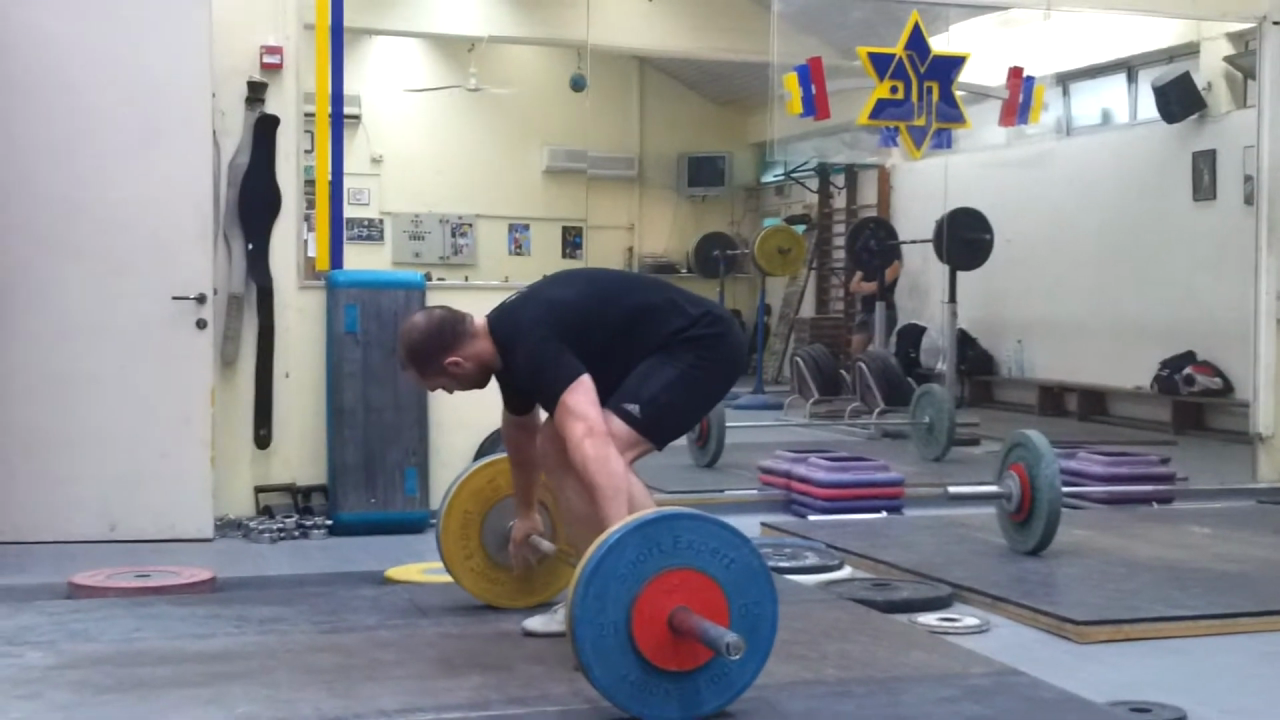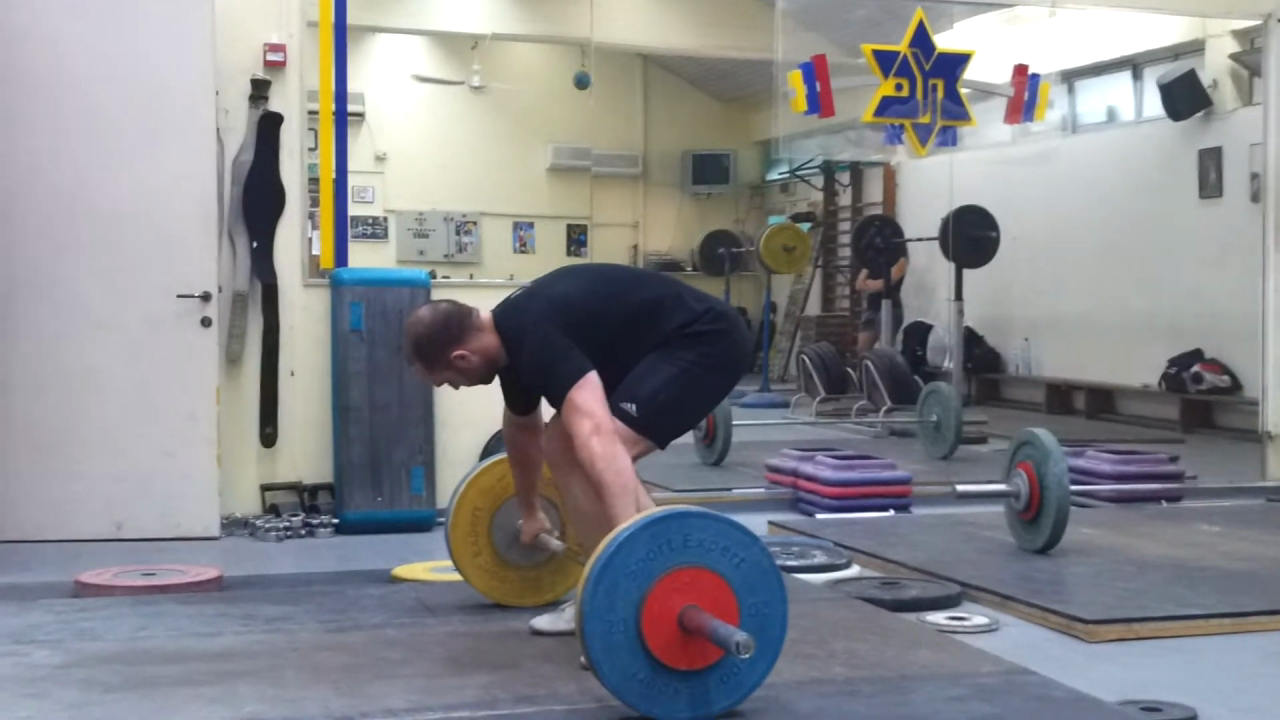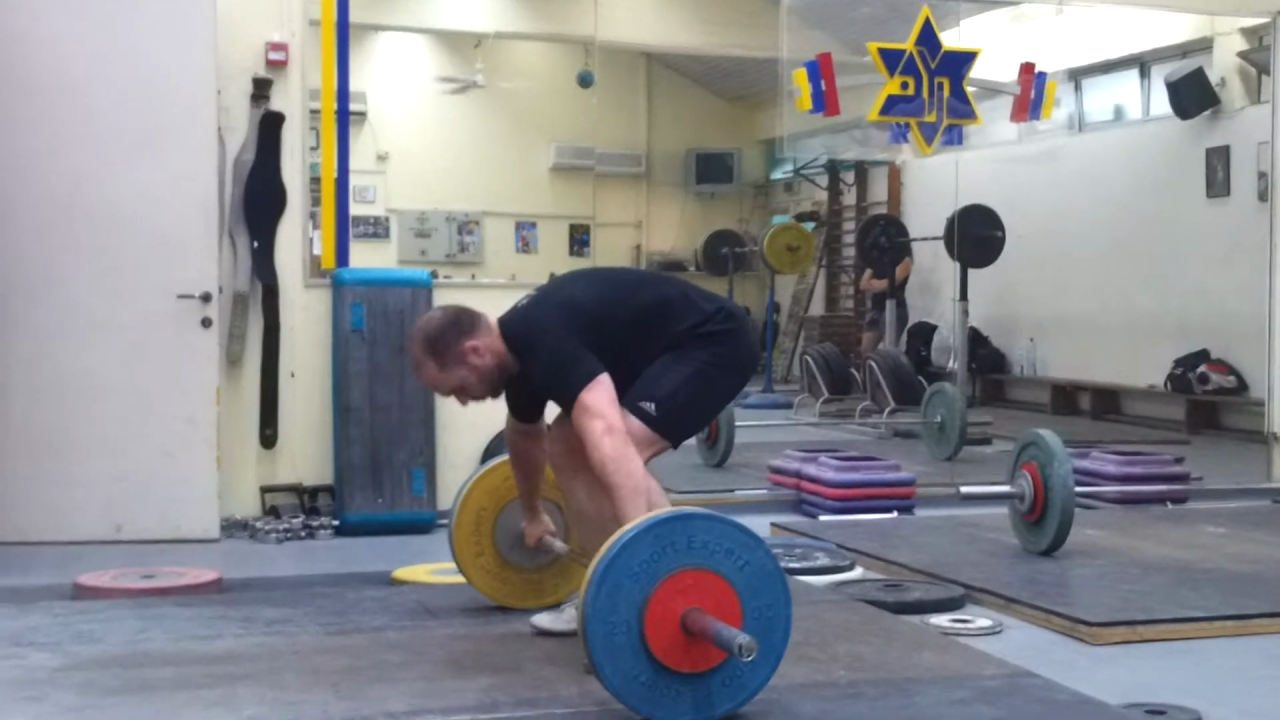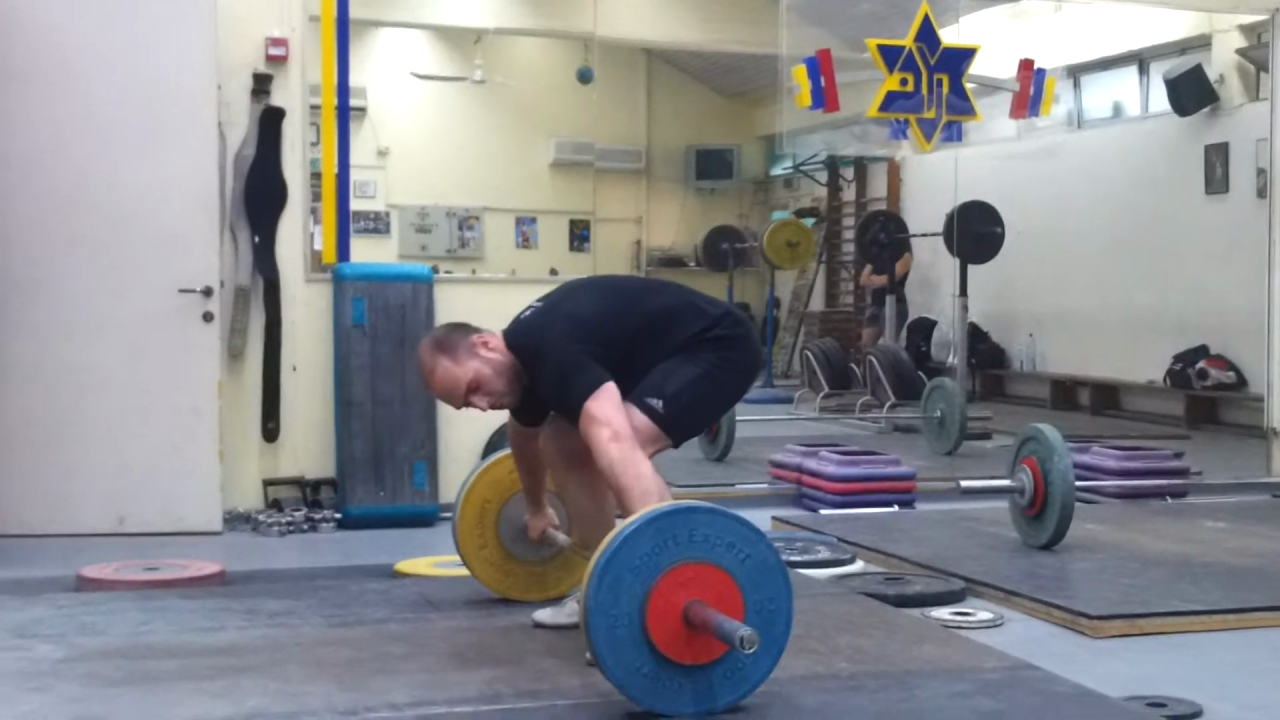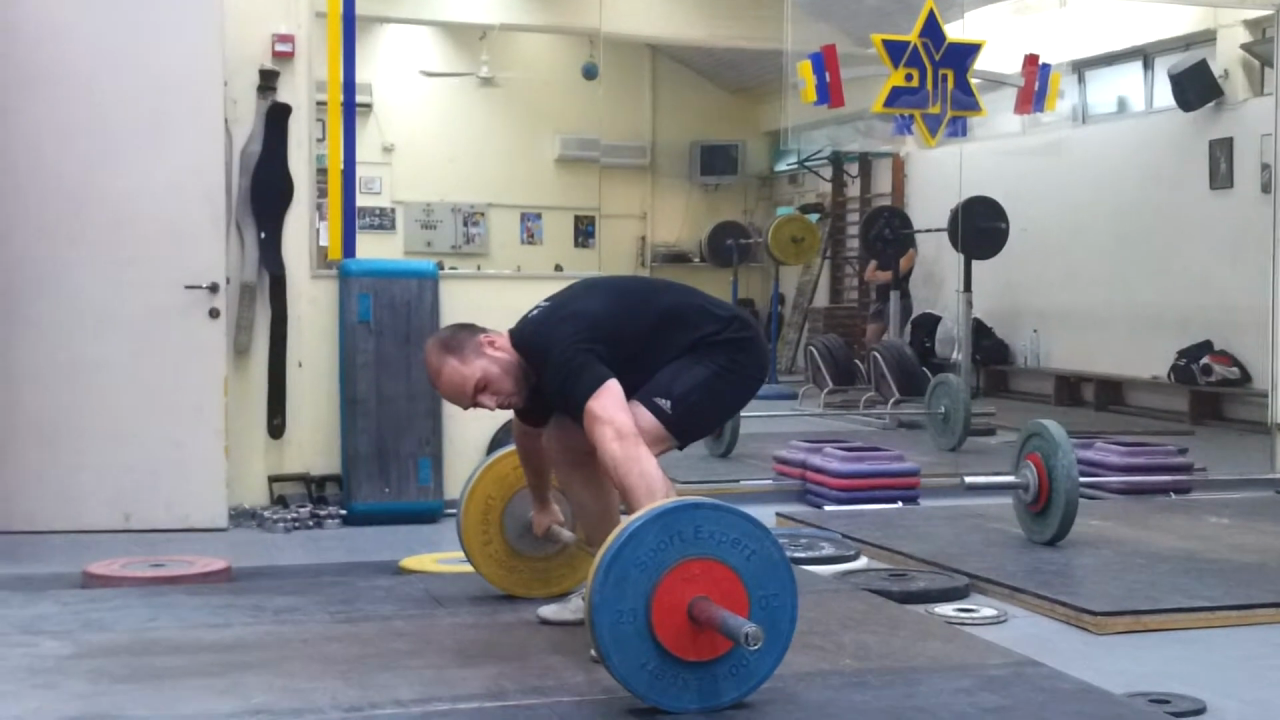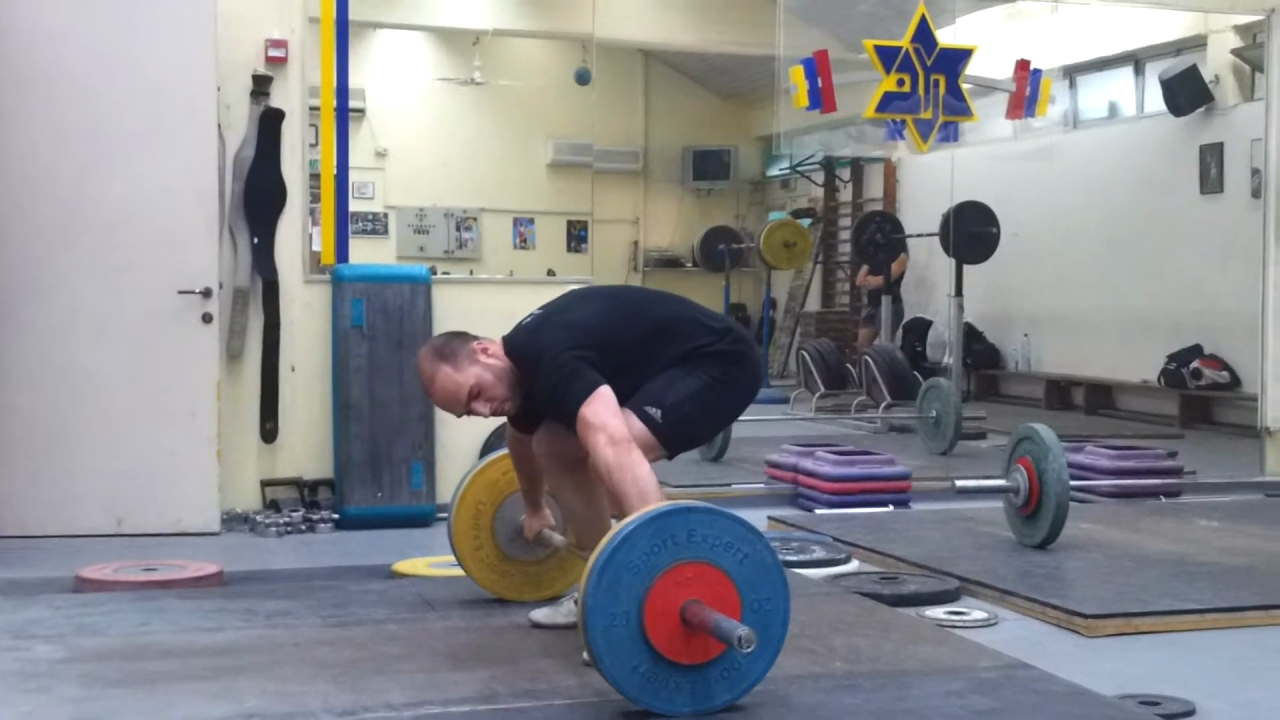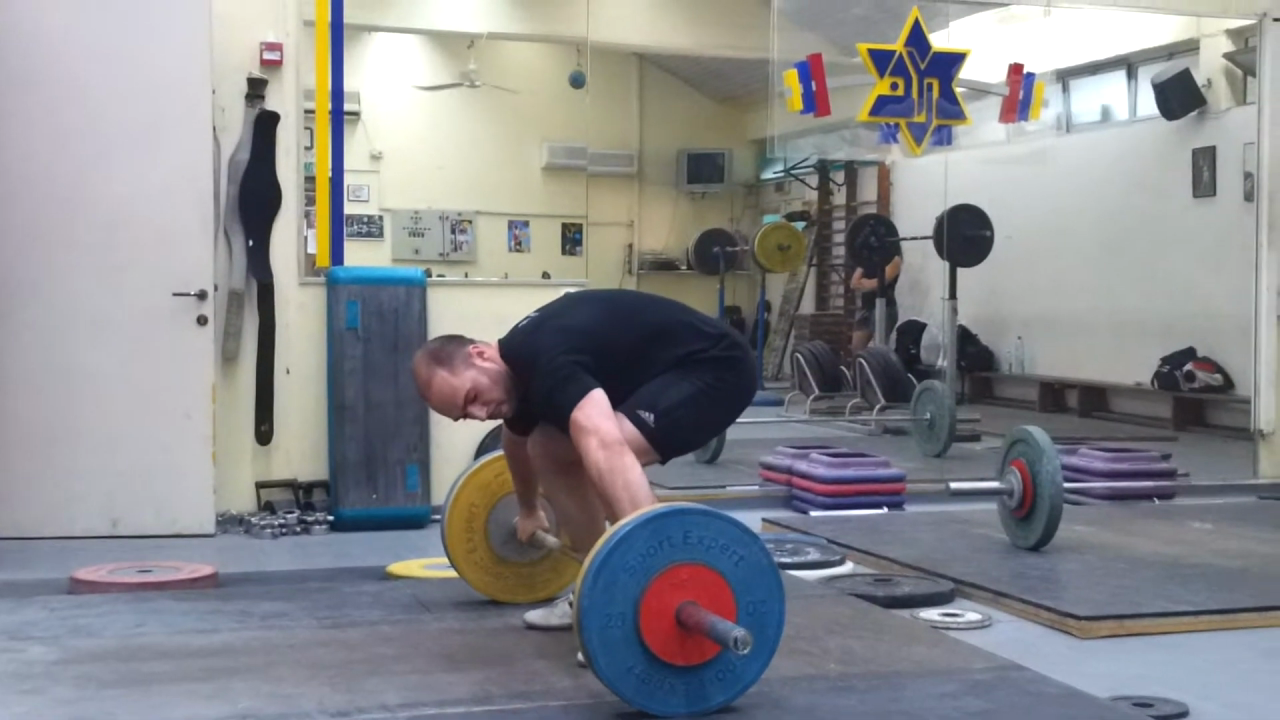
dt=0.2s
person 1, frame 1
left shoulder: (531, 342)
right shoulder: (508, 338)
left elbow: (589, 437)
right elbow: (521, 427)
right wrist: (526, 512)
left hip: (702, 344)
right hip: (655, 348)
left knee: (606, 452)
right knee: (553, 447)
person 1, frame 2
left shoulder: (537, 337)
right shoulder: (513, 335)
left elbow: (596, 435)
right elbow: (522, 427)
right wrist: (530, 512)
left hip: (706, 341)
right hip: (661, 343)
left knee: (592, 446)
right knee: (560, 445)
person 1, frame 3
left shoulder: (547, 342)
right shoulder: (519, 347)
left elbow: (607, 437)
right elbow: (525, 435)
right wrist: (533, 514)
left hip: (715, 342)
right hip: (663, 346)
left knee: (605, 452)
right knee: (565, 446)
person 1, frame 4
left shoulder: (555, 352)
right shoulder: (524, 356)
left elbow: (614, 443)
right elbow: (526, 435)
right wrist: (537, 509)
left hip: (719, 346)
left knee: (623, 448)
right knee: (560, 443)
person 1, frame 5
left shoulder: (560, 353)
right shoulder: (530, 357)
left elbow: (619, 441)
right elbow: (530, 433)
right wrist: (542, 505)
left hip: (726, 349)
left knee: (621, 447)
right knee: (563, 442)
person 1, frame 6
left shoulder: (552, 361)
right shoulder: (523, 364)
left elbow: (614, 446)
right elbow: (523, 437)
right wrist: (534, 509)
left hip: (720, 361)
left knee: (609, 451)
right knee: (552, 446)
person 1, frame 7
left shoulder: (546, 363)
right shoulder: (519, 365)
left elbow: (606, 450)
right elbow: (518, 439)
right wrist: (528, 512)
left hip: (714, 369)
left knee: (602, 455)
right knee: (547, 449)
